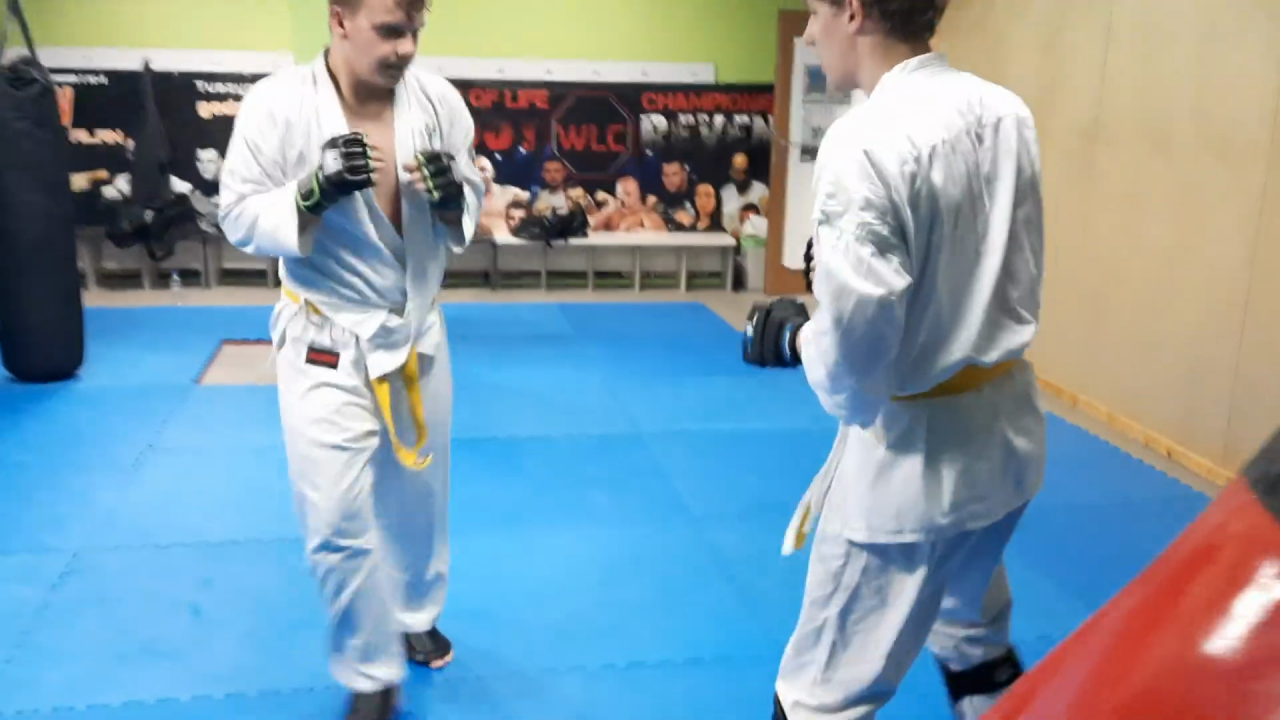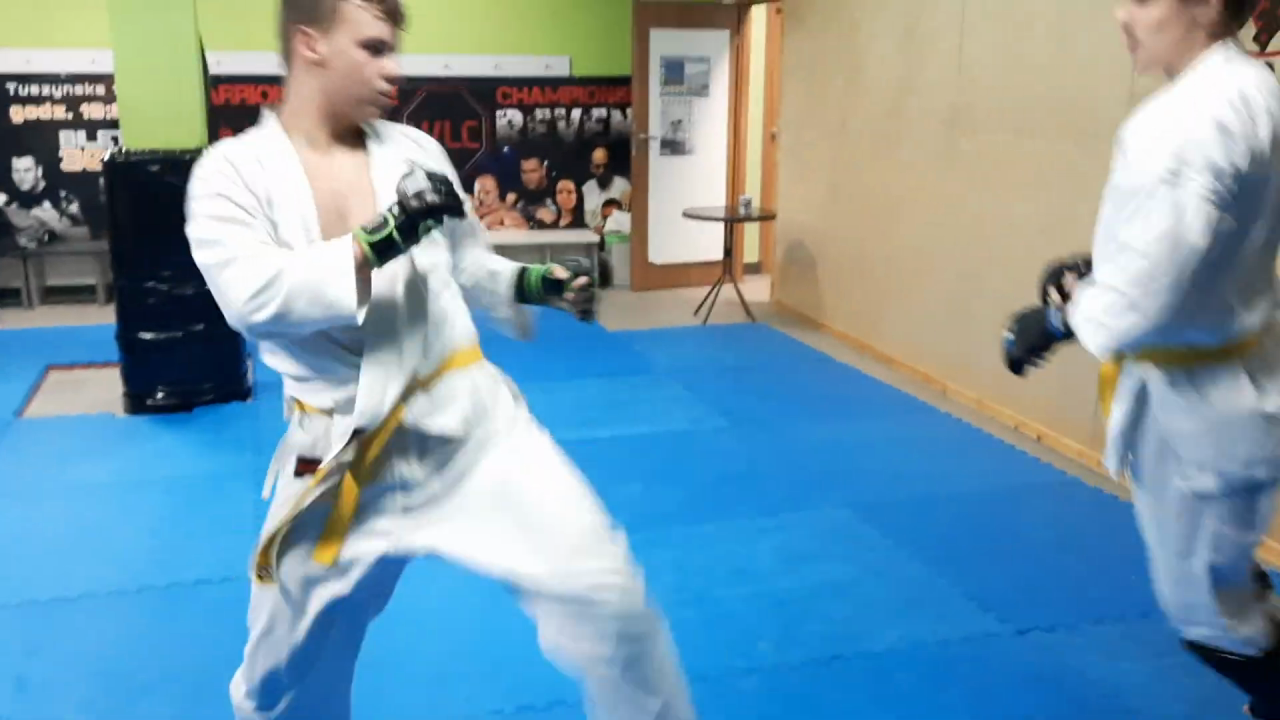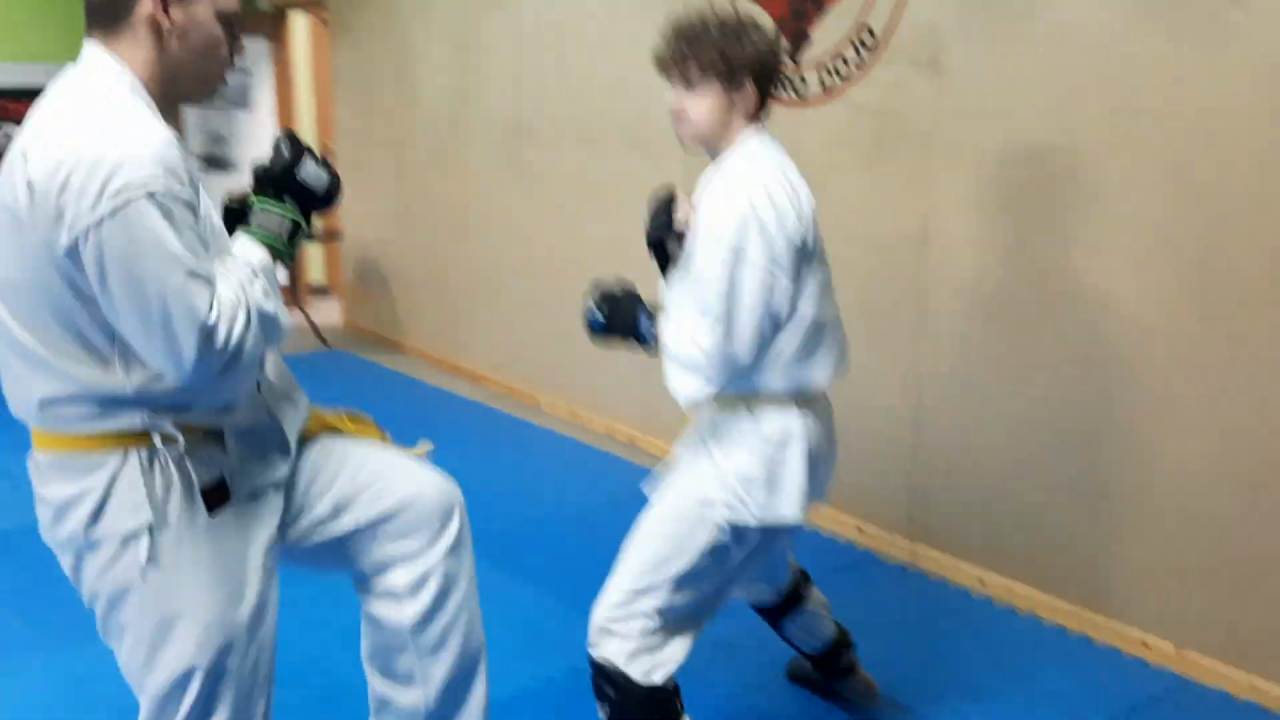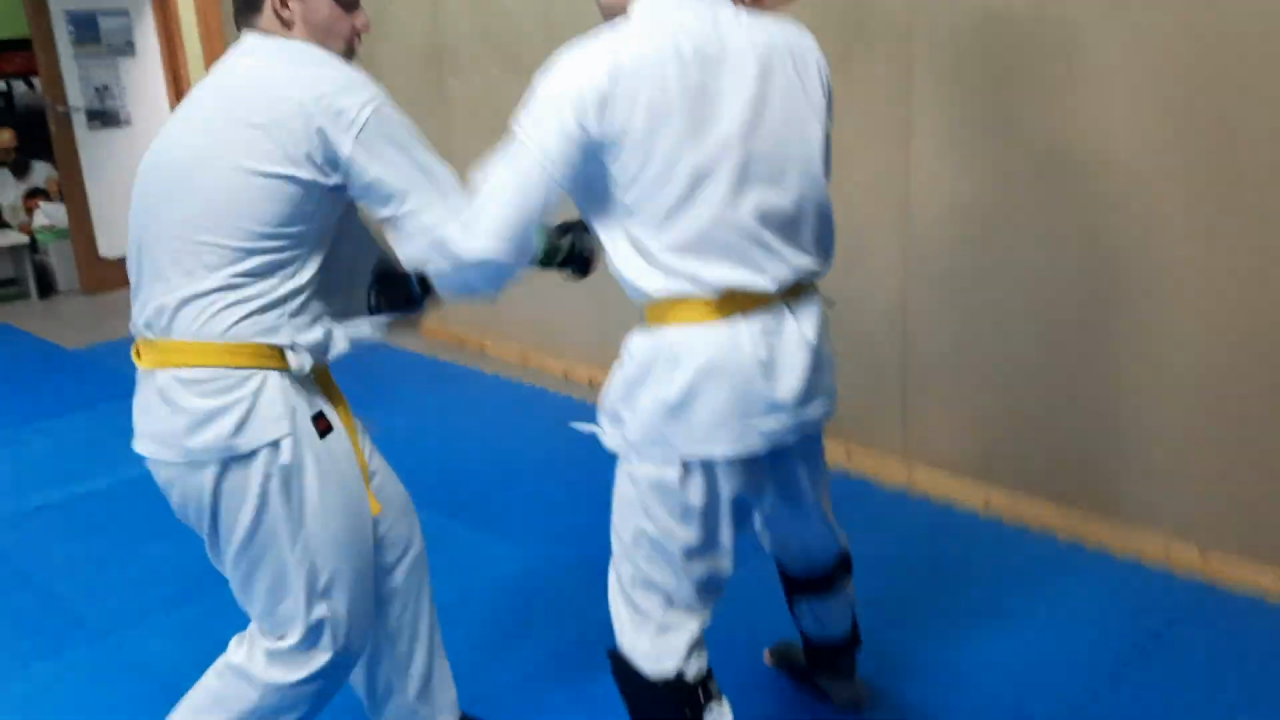
dt=0.7s
person 1, frame 1
left shoulder: (437, 100)
right shoulder: (277, 104)
left elbow: (462, 222)
right elbow: (243, 219)
left wrist: (456, 193)
right wrist: (314, 190)
left hip: (414, 331)
right hip: (324, 343)
left knee: (417, 495)
right knee: (342, 519)
left ankle: (412, 615)
person 1, frame 2
left shoulder: (415, 149)
right shoulder: (231, 173)
right elbow: (257, 297)
left wrist: (536, 284)
right wrist: (385, 239)
left hip: (459, 417)
right hip: (334, 456)
left knee: (593, 583)
person 1, frame 3
left shoulder: (96, 119)
right shoulder: (120, 155)
right elbow: (208, 351)
left wrist: (238, 218)
right wrist: (273, 226)
left hip: (217, 445)
right hip: (146, 491)
left knee: (416, 507)
person 1, frame 4
left shoulder: (225, 106)
right shoulder: (327, 92)
right elbow: (452, 237)
left wrist: (386, 283)
right wrist: (549, 239)
right hip: (253, 409)
left knee: (386, 542)
right knee: (306, 640)
person 2, frame 1
left shoulder: (866, 143)
right shoulder: (1004, 113)
left elbow: (851, 355)
left wrist: (793, 336)
left hip: (918, 446)
right hip: (1005, 425)
right knee: (970, 628)
person 2, frame 2
left shoulder: (1194, 119)
left elbow: (1151, 293)
left wrist: (1053, 324)
right wrist: (1099, 270)
left hip: (1201, 399)
left knee: (1209, 607)
right knee: (1213, 575)
person 2, frame 3
left shoulder: (745, 193)
right shoulder: (755, 174)
left elbow: (718, 348)
left wrist: (638, 323)
right wrist: (685, 263)
left hip: (752, 442)
right hip: (769, 428)
left knee: (627, 627)
right knee: (755, 567)
person 2, frame 4
left shoulder: (597, 71)
left elbow: (494, 229)
right elbow: (795, 188)
left wrist: (412, 273)
left hip: (693, 361)
right hip: (794, 337)
left knee: (654, 608)
right knee: (800, 524)
